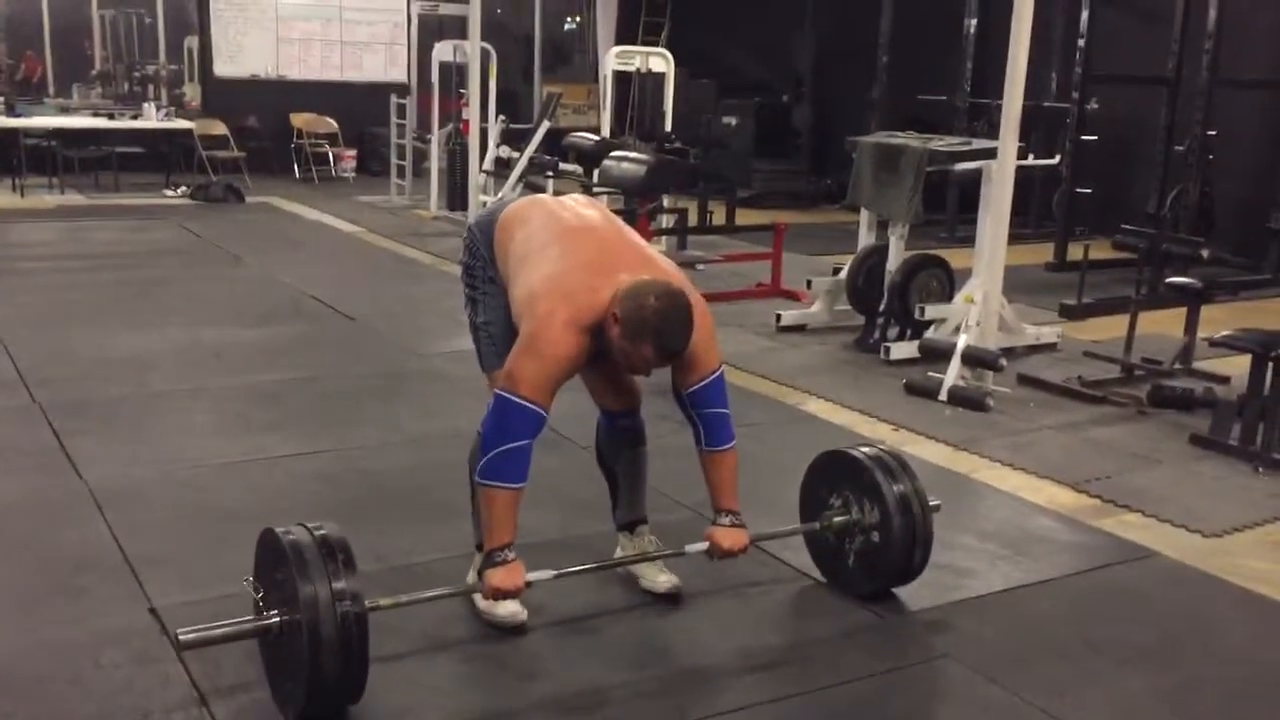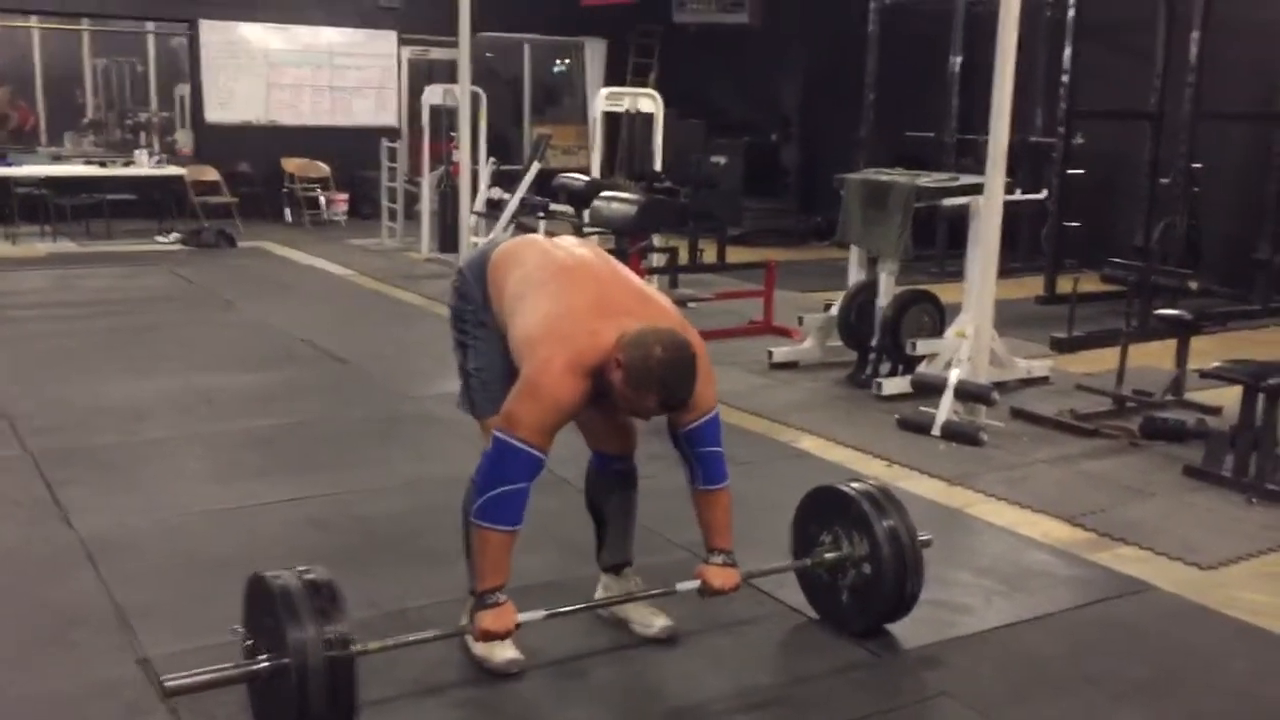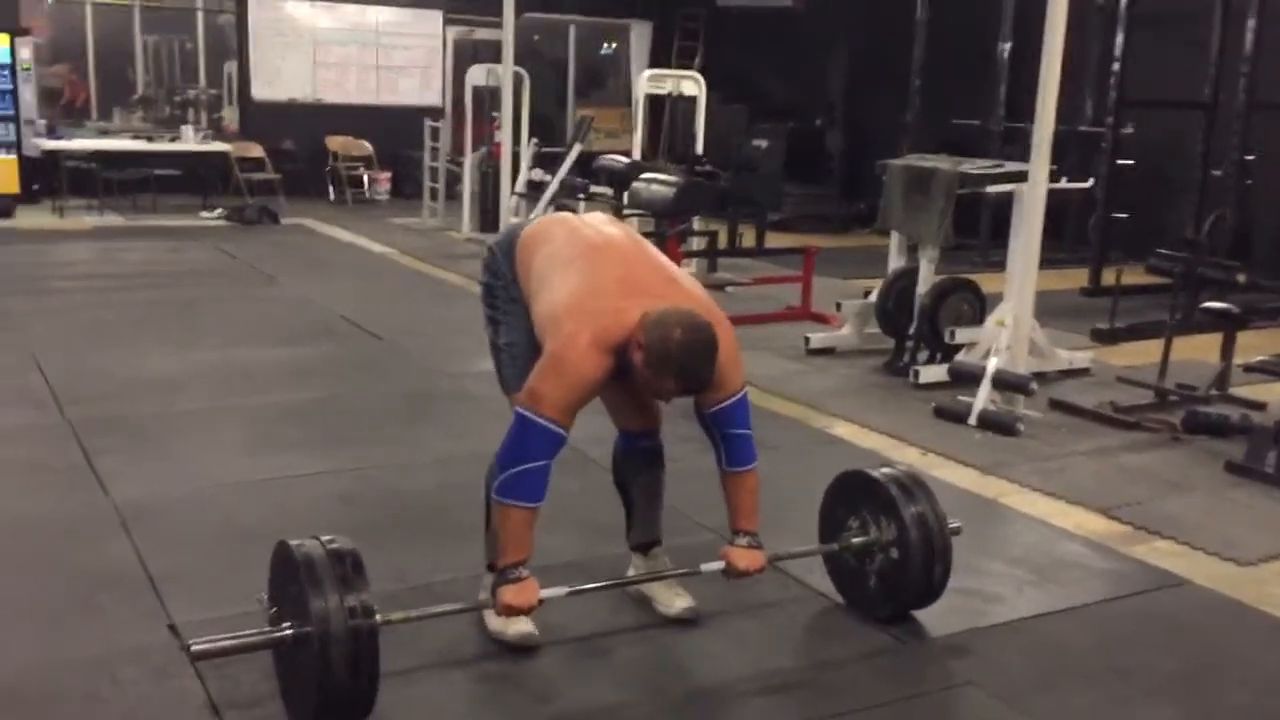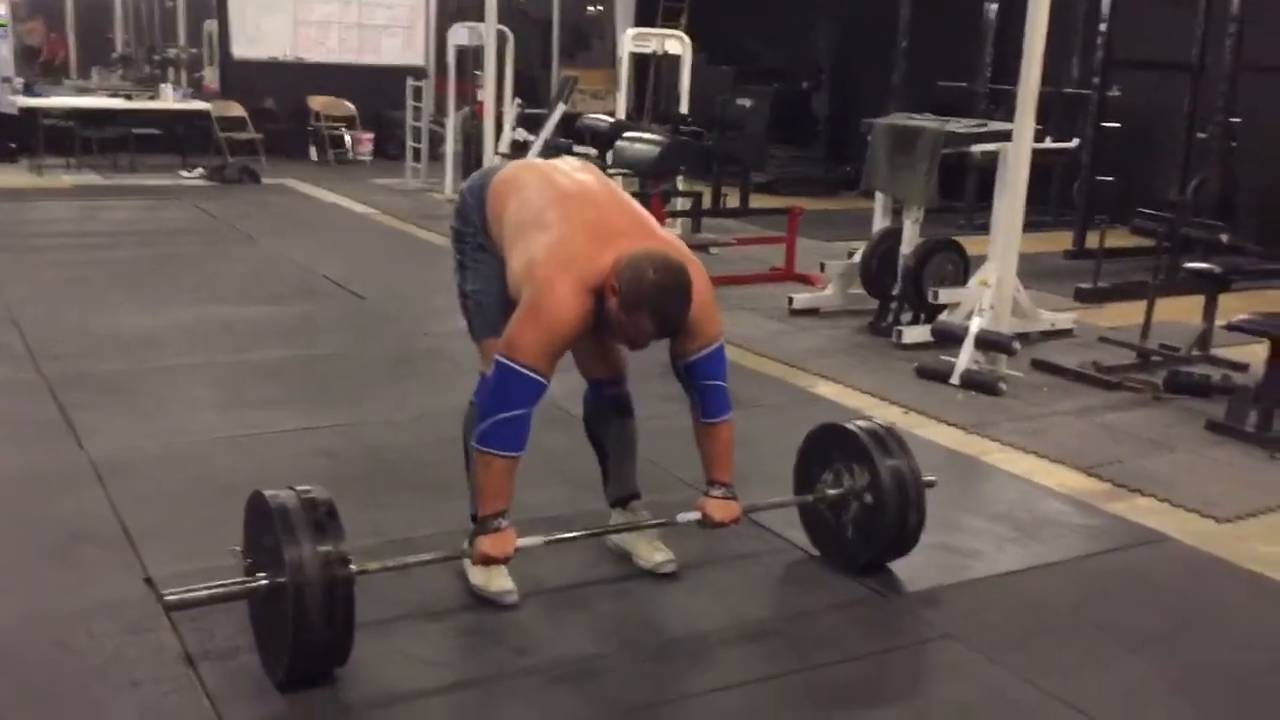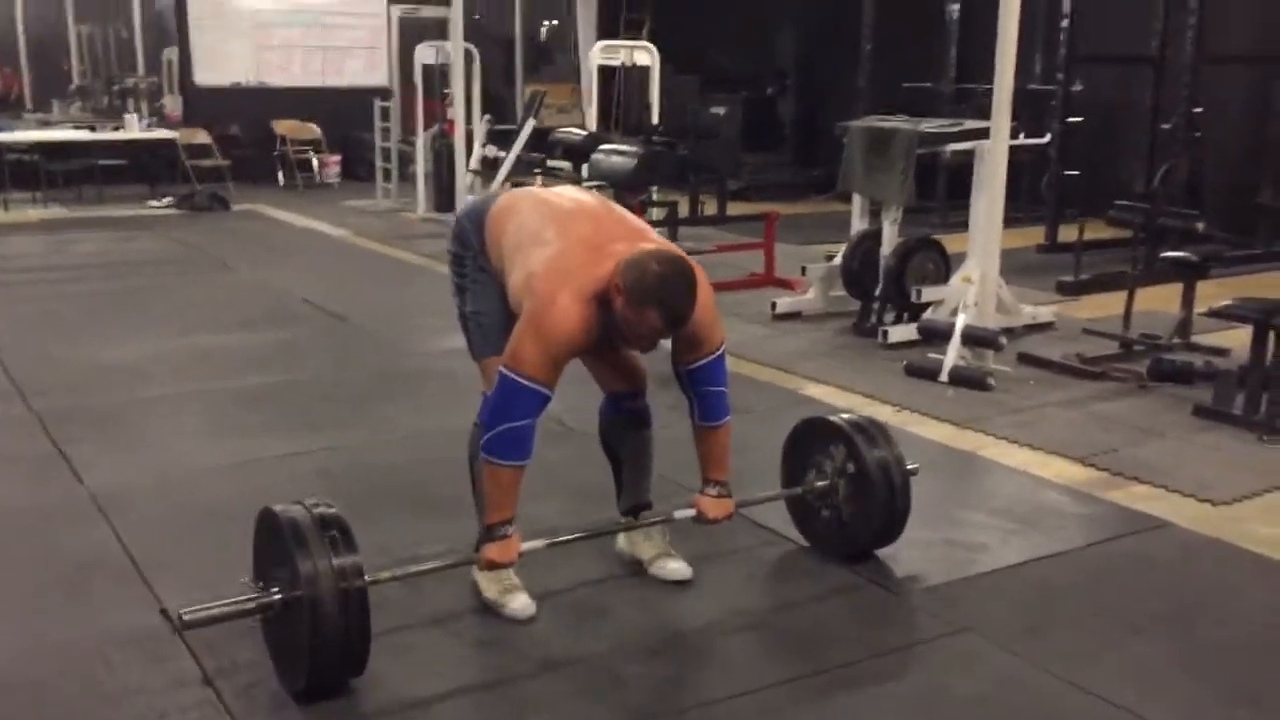
dt=0.5s
person 1, frame 1
left shoulder: (686, 314)
right shoulder: (559, 326)
left elbow: (711, 413)
right elbow: (509, 434)
left wrist: (727, 516)
right wrist: (500, 556)
left knee: (623, 404)
right knee: (511, 410)
left ankle: (634, 537)
right ankle: (484, 559)
person 1, frame 2
left shoulder: (685, 353)
right shoulder: (560, 369)
left elbow: (705, 452)
right elbow: (504, 476)
left wrist: (720, 554)
right wrist: (493, 598)
right hip: (487, 289)
left knee: (617, 447)
right knee: (505, 455)
left ankle: (617, 579)
right ankle: (478, 604)
person 1, frame 3
left shoulder: (712, 334)
right shoulder: (582, 346)
left elbow: (734, 434)
right elbow: (527, 451)
left wrist: (745, 536)
right wrist: (514, 573)
left knee: (643, 427)
right knee: (532, 431)
left ankle: (646, 558)
right ankle: (495, 578)
person 1, frame 4
left shoulder: (690, 286)
right shoulder: (561, 294)
left elbow: (708, 384)
right elbow: (507, 403)
left wrist: (720, 488)
right wrist: (494, 523)
right hip: (488, 210)
left knee: (608, 378)
right knee: (502, 377)
left ankle: (627, 514)
right ankle: (479, 531)
person 1, frame 5
left shoulder: (691, 294)
right shoulder: (563, 306)
left elbow: (708, 390)
right elbow: (512, 417)
left wrist: (716, 485)
right wrist: (500, 530)
right hip: (486, 239)
left knee: (628, 389)
right knee: (504, 401)
left ankle: (637, 525)
right ankle: (490, 557)
